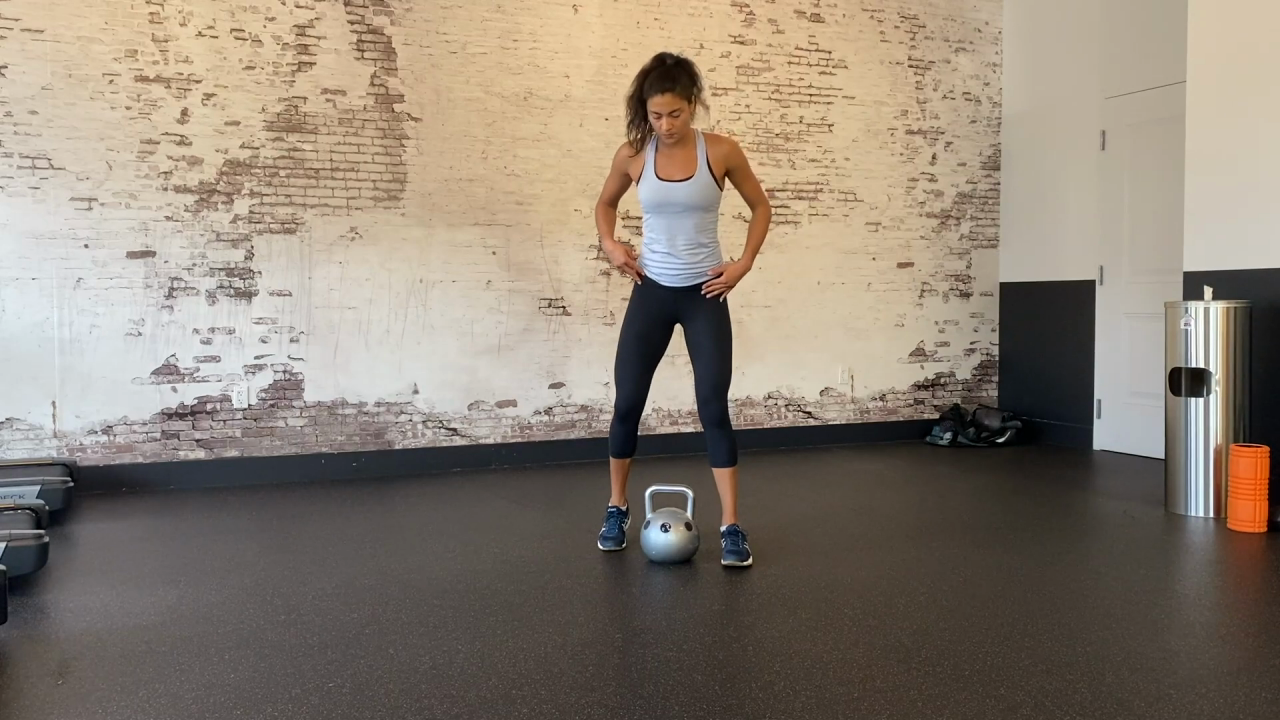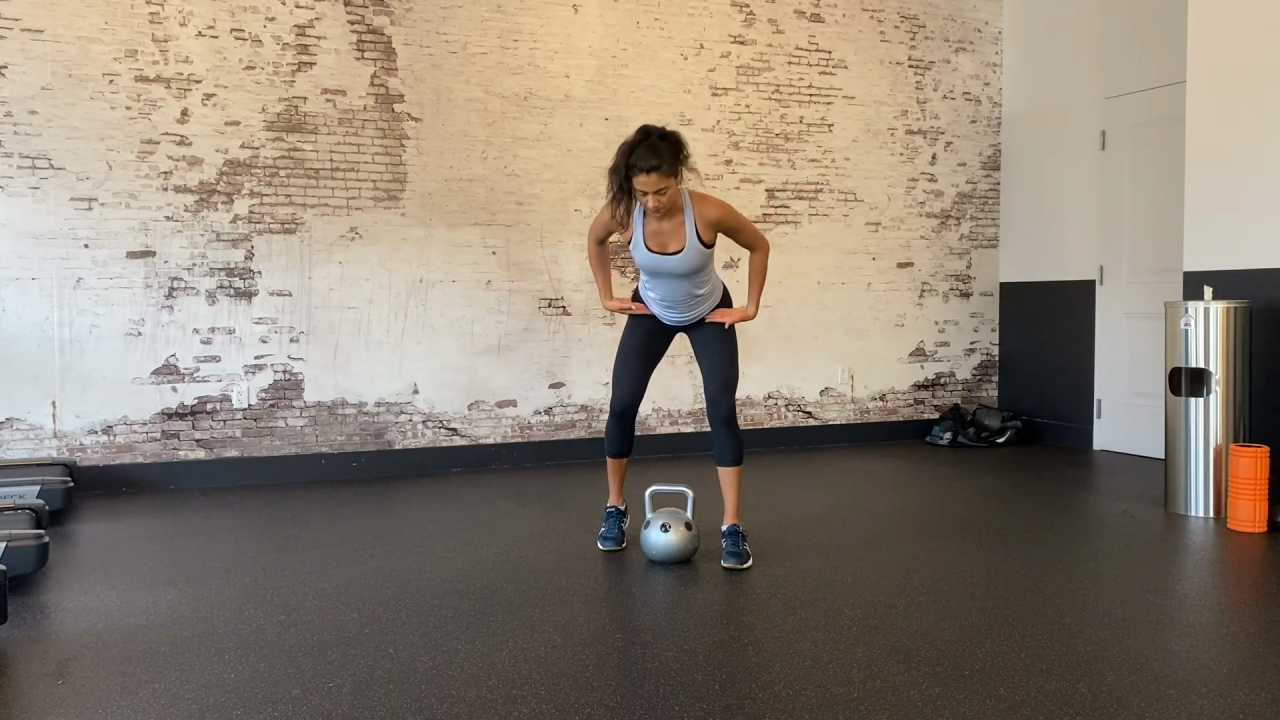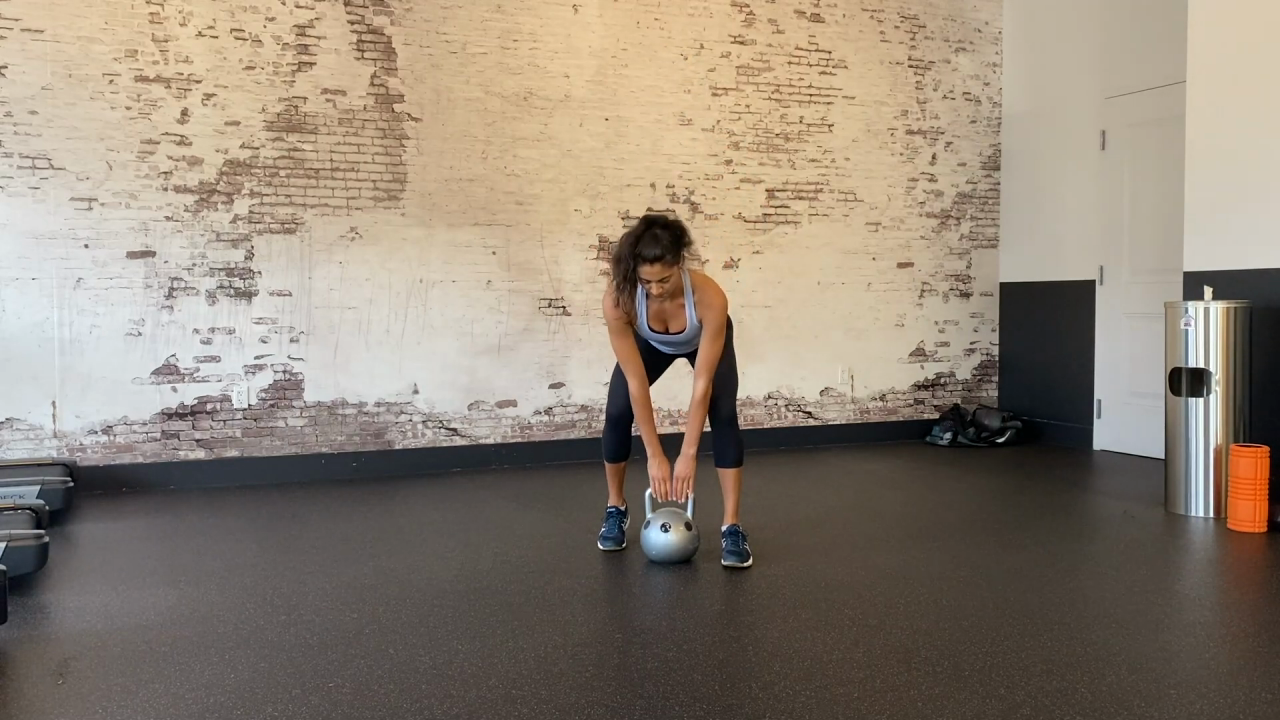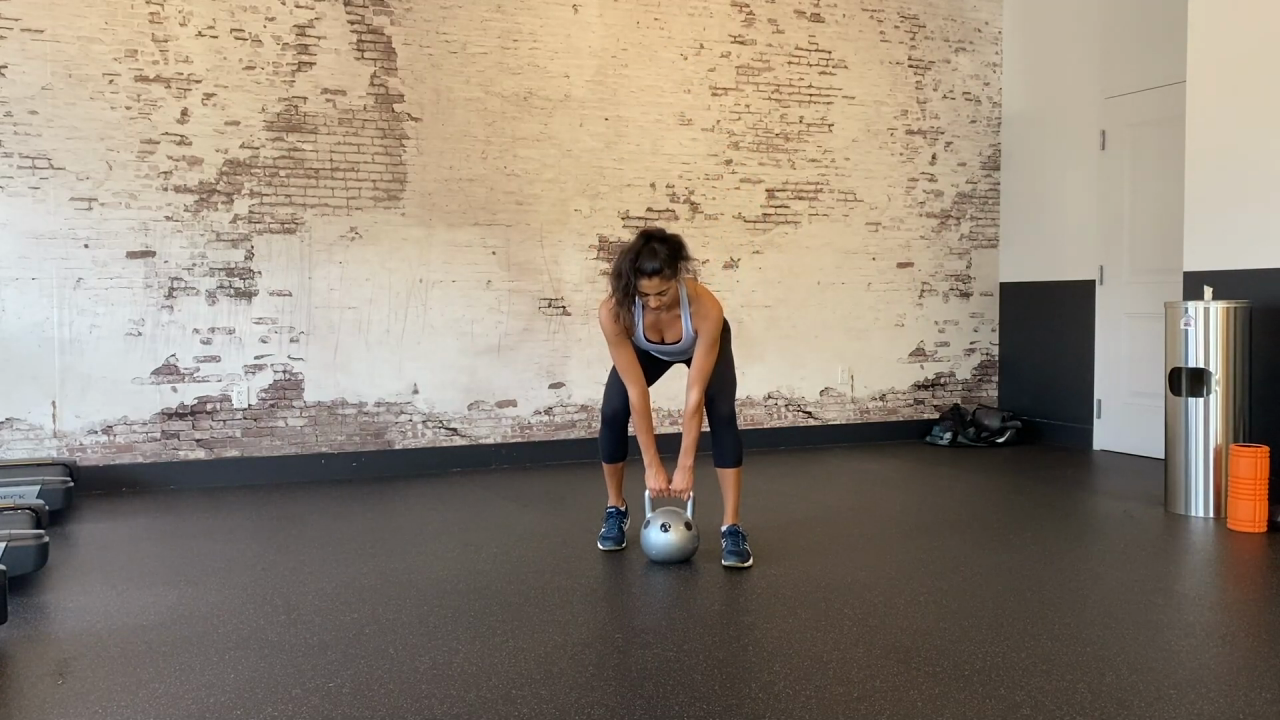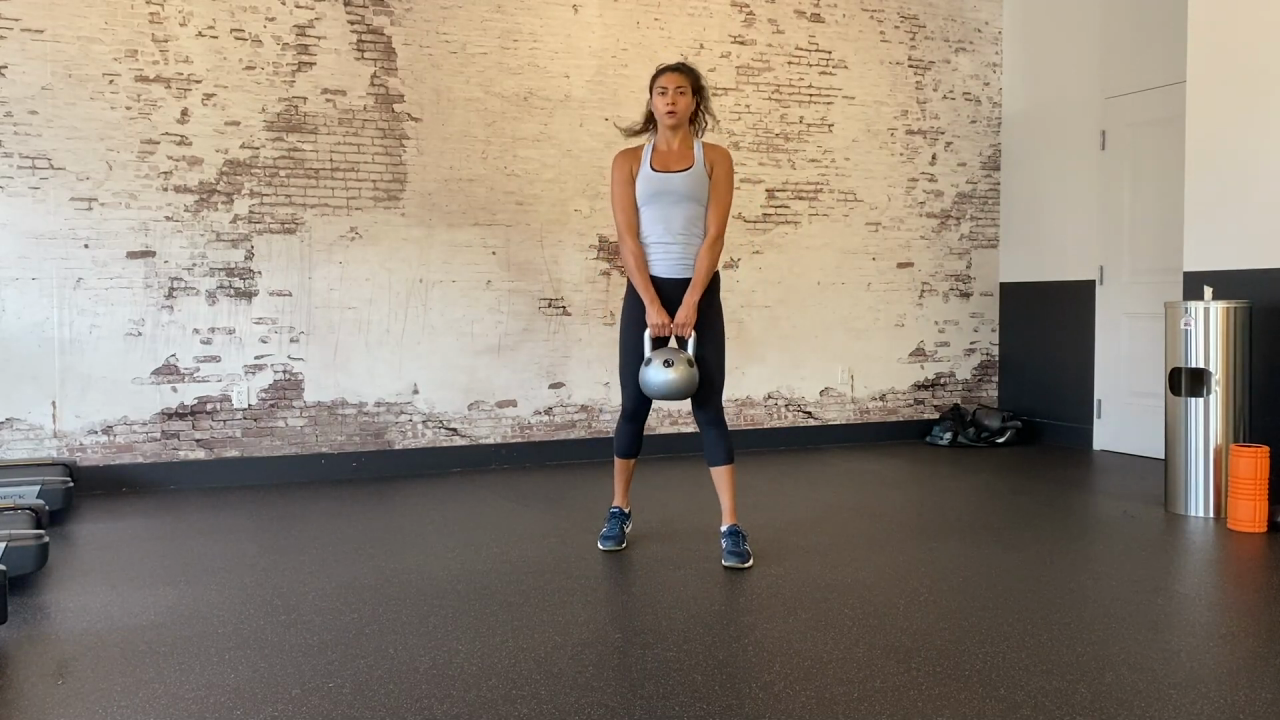
dt=1s
person 1, frame 1
left shoulder: (722, 151)
right shoulder: (631, 154)
left elbow: (760, 207)
right elbow: (605, 203)
left wrist: (744, 263)
right wrist: (609, 245)
left hip: (705, 294)
right hip: (651, 292)
left knee: (714, 408)
right knee: (627, 403)
left ankle: (732, 527)
right ankle: (616, 508)
person 1, frame 2
left shoulder: (710, 212)
right shoulder: (619, 213)
left elbow: (760, 247)
right elbow: (595, 241)
left wrist: (751, 306)
right wrist: (607, 296)
left hip: (709, 315)
right hip: (651, 313)
left knee: (722, 409)
right knee: (622, 406)
left ankle: (732, 527)
right ankle: (615, 508)
person 1, frame 3
left shoulder: (710, 298)
right shoulder: (617, 300)
left elbow: (702, 386)
right elbow: (636, 385)
left wrist: (688, 455)
right wrist: (655, 455)
left hip: (703, 341)
right hip: (649, 343)
left knee: (723, 414)
right knee: (617, 414)
left ankle: (732, 527)
right ankle: (616, 508)
person 1, frame 4
left shoulder: (706, 308)
right shoulder: (614, 312)
left elbow: (695, 395)
right elbow: (636, 393)
left wrist: (685, 466)
right wrist: (652, 466)
left hip: (703, 347)
right hip: (646, 351)
left knee: (722, 414)
right knee: (613, 413)
left ankle: (732, 528)
right ankle: (615, 510)
person 1, frame 5
left shoulder: (715, 158)
right shoulder: (628, 160)
left elbow: (714, 235)
right elbow: (627, 238)
left wrist: (690, 303)
right wrist: (653, 304)
left hip: (698, 292)
right hip: (644, 293)
left knee: (708, 408)
right knee: (634, 406)
left ankle: (731, 527)
right ankle: (619, 510)
